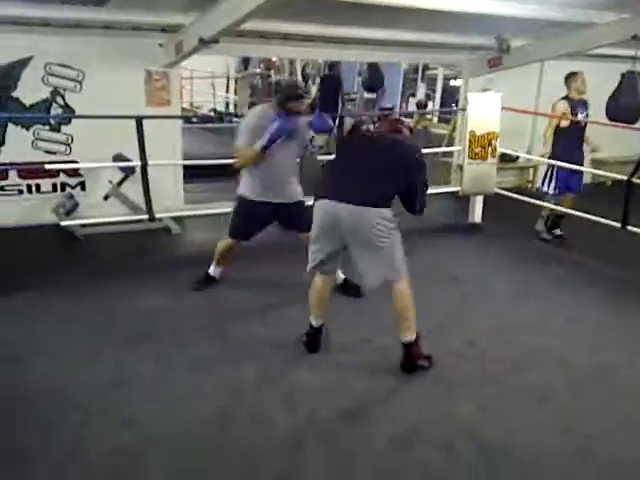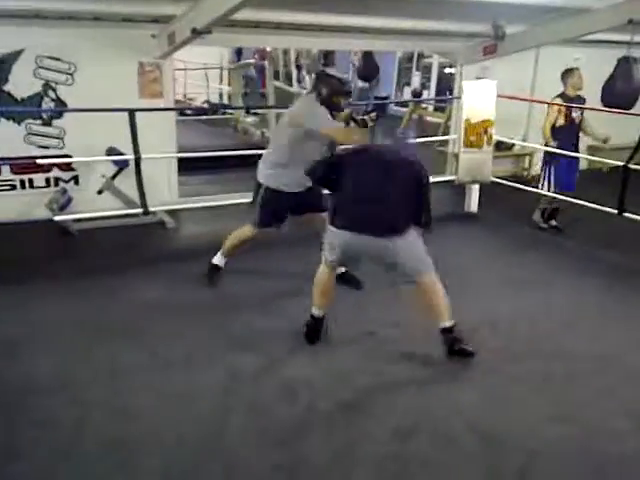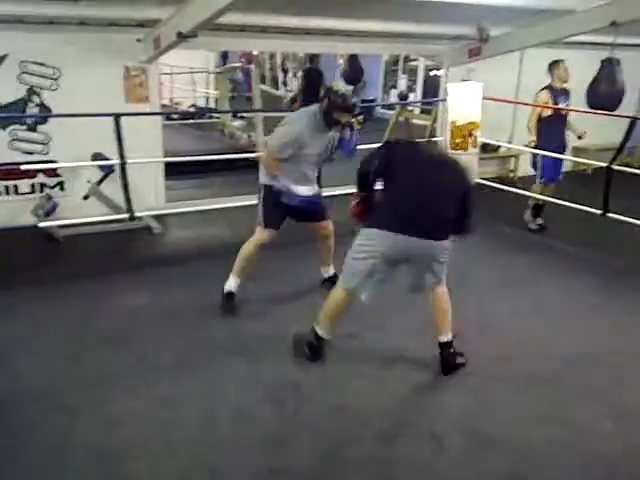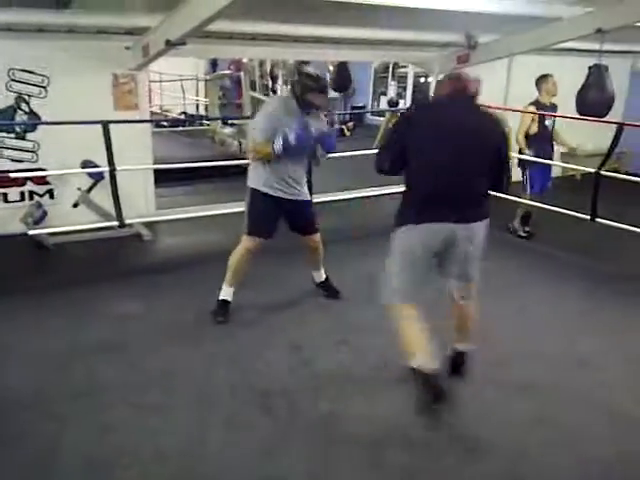
dt=0.2s
person 1, frame 1
left shoulder: (356, 139)
right shoulder: (410, 152)
right elbow: (416, 206)
left hip: (327, 206)
right hip: (370, 213)
left knee: (324, 272)
right knee: (398, 280)
left ankle: (314, 333)
right ankle: (411, 351)
person 1, frame 2
left shoulder: (360, 154)
right shoulder: (414, 166)
left elbow: (317, 172)
right elbow: (422, 217)
left wrist: (335, 187)
left hip: (343, 228)
right hip: (391, 235)
left knee: (328, 264)
right knee: (427, 276)
left ankle: (315, 324)
right ankle: (450, 337)
person 1, frame 3
left shoulder: (397, 148)
right shoulder: (456, 170)
left elbow: (367, 170)
right elbow: (462, 225)
left wrist: (366, 198)
left hip: (386, 232)
right hip: (434, 239)
left knee: (347, 287)
right knee: (436, 285)
left ankle: (316, 342)
right ankle: (447, 353)
person 1, frame 4
left shoulder: (416, 115)
right shoulder: (491, 124)
left elbow: (385, 164)
right elbow: (500, 181)
left hip: (420, 222)
right hip: (471, 221)
left knee: (401, 300)
right knee: (462, 292)
left ankle: (426, 373)
right ankle: (459, 357)
person 2, frame 1
left shoulder: (300, 122)
right shoulder: (256, 117)
right elbow: (241, 162)
right wrist: (266, 141)
left hip: (289, 193)
right hip: (254, 194)
right knee: (232, 241)
left ankle: (339, 278)
right ankle: (213, 273)
person 2, frame 2
left shoulder: (321, 106)
right shoulder: (310, 108)
right elbow: (338, 135)
left wrist: (341, 120)
left hip: (303, 178)
right hip: (276, 179)
left knee: (326, 221)
right knee: (256, 229)
left ankle: (340, 270)
right ankle: (218, 261)
person 2, frame 3
left shoulder: (333, 124)
right shoulder: (301, 123)
right elbow: (267, 157)
right wrist: (288, 188)
left hip: (306, 184)
right hip: (277, 183)
left knee: (326, 229)
right knee: (263, 235)
left ankle: (329, 274)
right ankle: (230, 289)
person 2, frame 4
left shoulder: (316, 116)
right shoulder: (274, 109)
left elbow: (314, 158)
right elbow: (256, 153)
left wrist: (325, 145)
right wrist: (285, 143)
left hip: (297, 190)
right hip: (265, 188)
left knee: (314, 241)
right knee: (250, 243)
left ankle: (320, 278)
right ankle: (224, 297)
person 3, frame 1
left shoulder: (584, 104)
right shoulder: (562, 104)
right elbow: (549, 129)
left wrist: (589, 143)
right wrist: (548, 149)
left hip: (576, 156)
right hip: (560, 157)
left knee: (571, 193)
right knee: (554, 192)
left ankle: (555, 226)
right ankle: (542, 223)
person 3, frame 2
left shoulder: (581, 101)
right shoulder: (559, 101)
right elbow: (547, 126)
left wrist: (598, 137)
right wrist: (550, 142)
left hip: (572, 152)
right hip: (557, 152)
left knee: (567, 189)
right knee: (553, 189)
left ankle: (551, 217)
right ankle: (539, 213)
person 3, frame 3
left shoulder: (566, 93)
right shoulder: (545, 94)
right elbow: (532, 118)
left wrist: (576, 131)
right wrist: (532, 136)
left hip: (559, 145)
right hip: (543, 145)
left knee: (551, 182)
right knee: (543, 181)
left ankle: (537, 215)
right ankle: (529, 213)
person 3, frame 4
left shoulder: (553, 107)
right shoulder: (532, 109)
right elbow: (520, 134)
left wrist: (567, 145)
right wrist: (525, 150)
left hip: (546, 156)
right hip: (531, 157)
left knee: (540, 193)
right knee: (532, 193)
left ankle: (525, 223)
right ankle: (517, 223)
